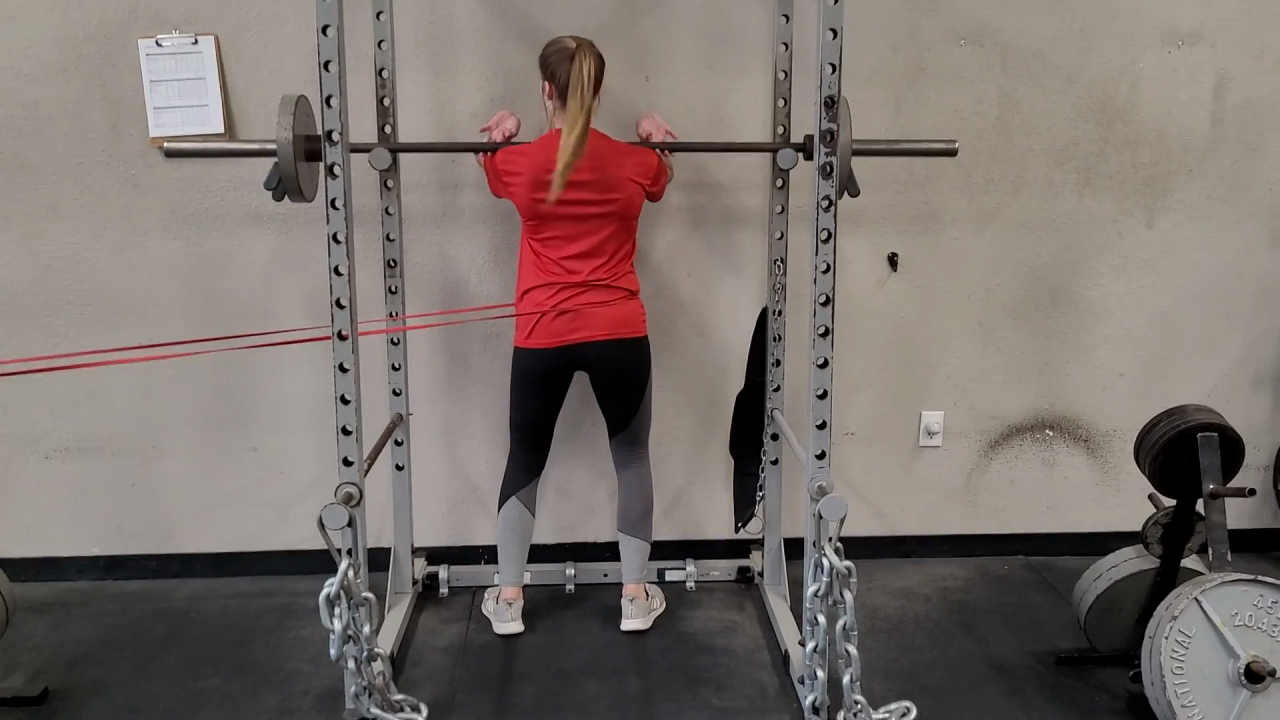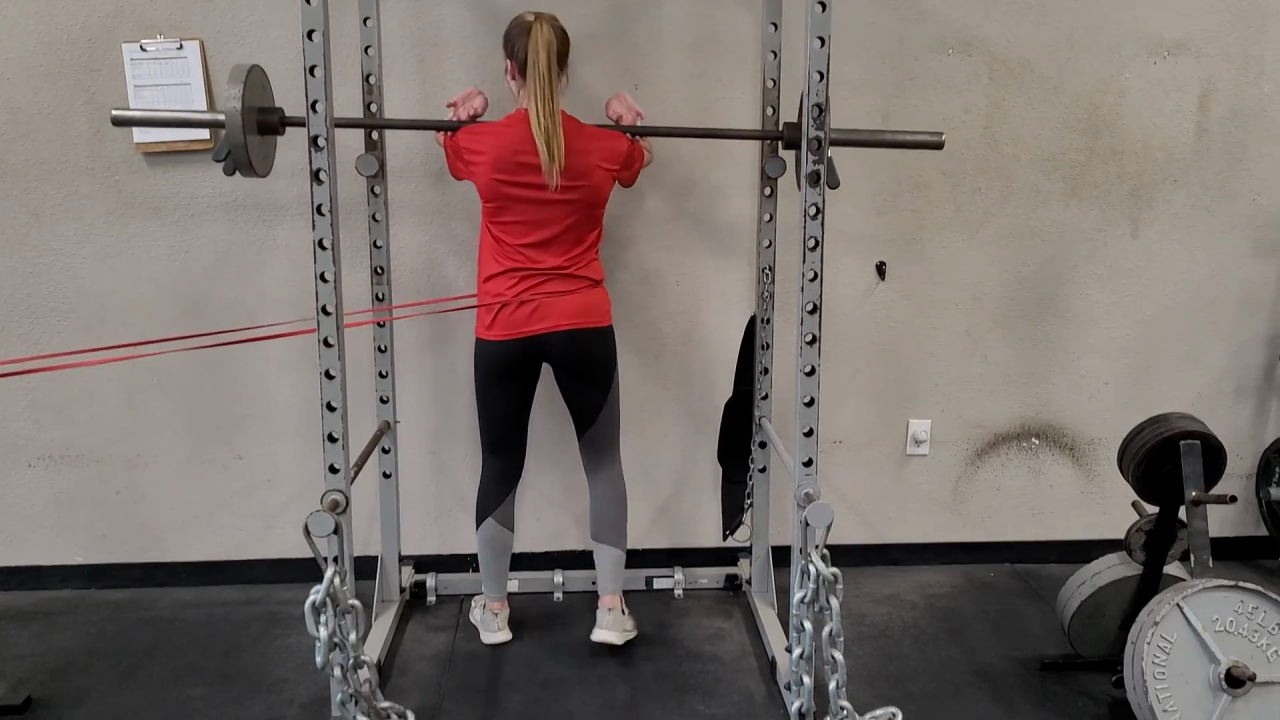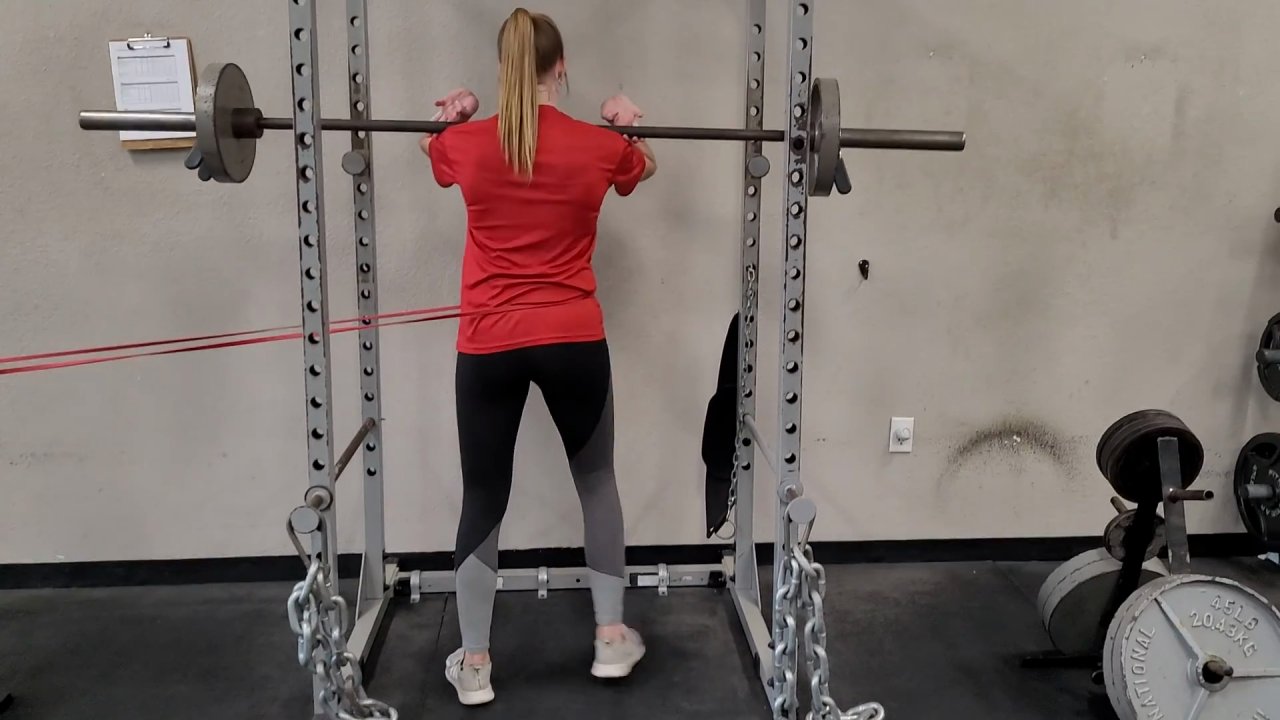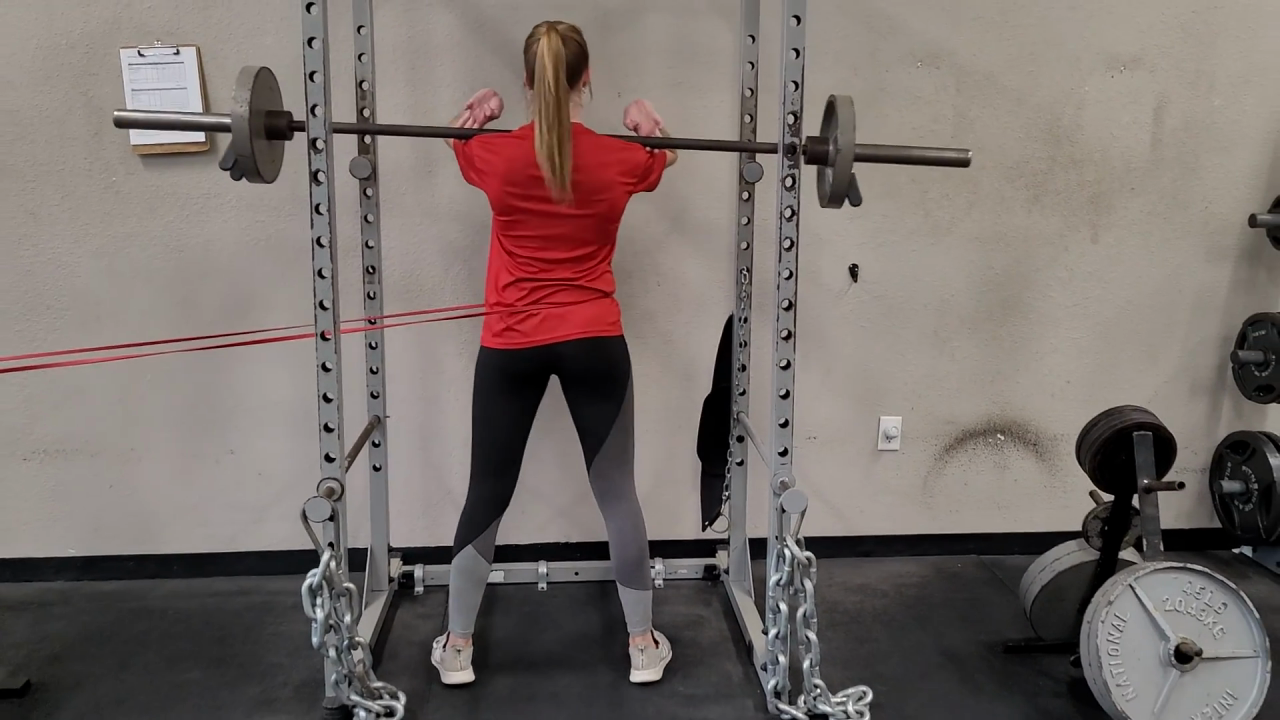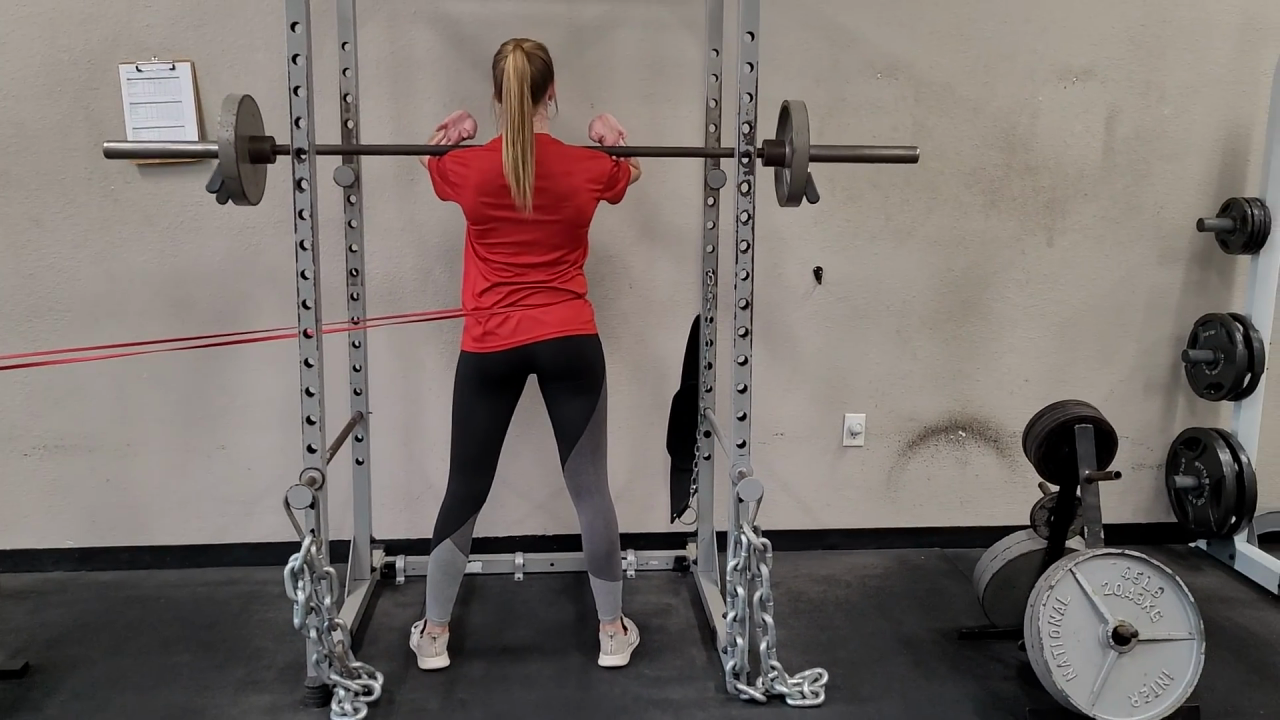
dt=1s
person 1, frame 1
left shoulder: (519, 163)
right shoulder: (637, 163)
left elbow: (492, 172)
right elbow: (661, 180)
left hip: (543, 336)
right hip: (619, 334)
left knee: (524, 461)
right knee: (631, 457)
left ankle: (508, 598)
right ankle: (636, 594)
person 1, frame 2
left shoulder: (481, 144)
right shoulder: (605, 147)
left elbow: (452, 148)
right elbow: (638, 161)
left hip: (505, 331)
right hip: (584, 327)
left knee: (500, 469)
right knee: (602, 464)
left ankle: (493, 608)
right ankle: (612, 607)
person 1, frame 3
left shoulder: (465, 145)
right shoulder: (599, 147)
left elbow: (435, 152)
right elbow: (644, 167)
left hip: (488, 345)
right hip: (574, 341)
left knee: (483, 502)
right knee: (596, 481)
left ankle: (474, 663)
right ankle: (611, 639)
person 1, frame 4
left shoulder: (495, 154)
right shoulder: (622, 159)
left elbow: (458, 143)
right elbow: (662, 160)
left wrist: (478, 118)
right wrist: (647, 130)
left hip: (511, 347)
right hip: (595, 344)
left knee: (487, 495)
right knee: (616, 492)
left ankle: (457, 647)
right ankle: (643, 644)
person 1, frame 5
left shoulder: (467, 168)
right shoulder: (589, 167)
left elbow: (432, 162)
right elbow: (629, 172)
left wrist: (450, 136)
left hip: (491, 349)
right hip: (572, 344)
left knee: (465, 490)
right knee: (590, 488)
left ankle: (433, 634)
right ankle: (612, 631)
